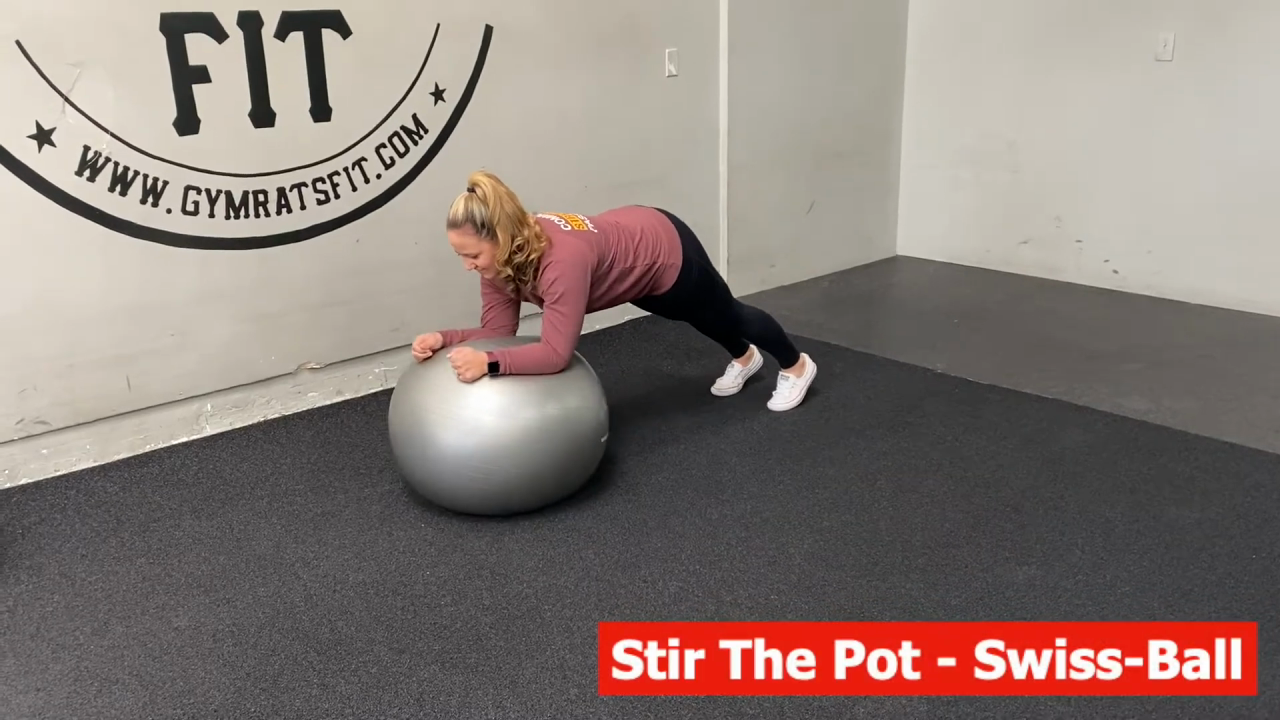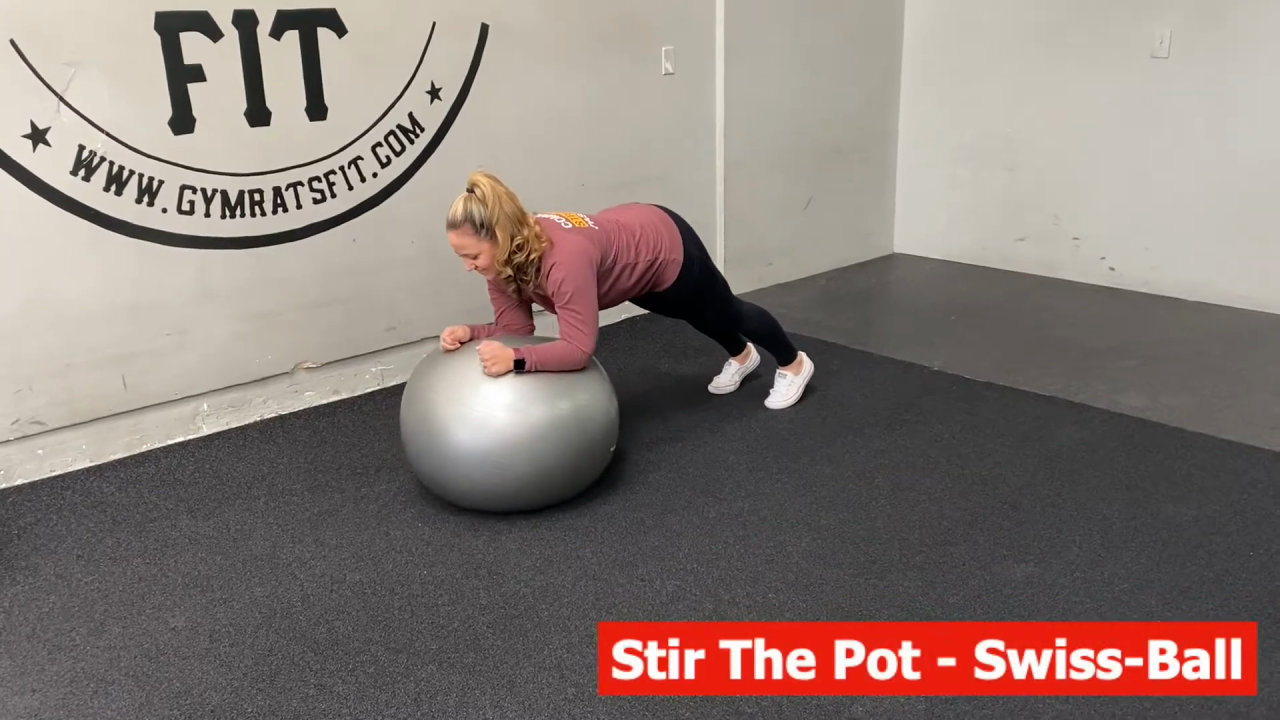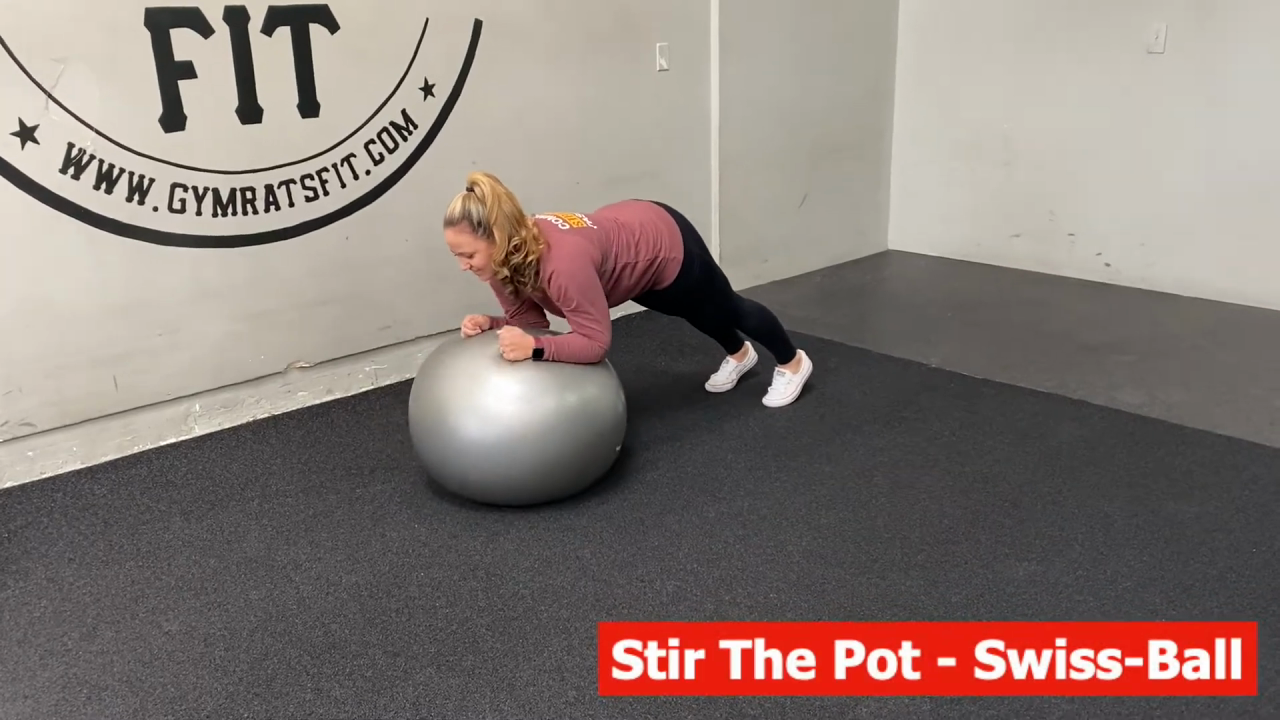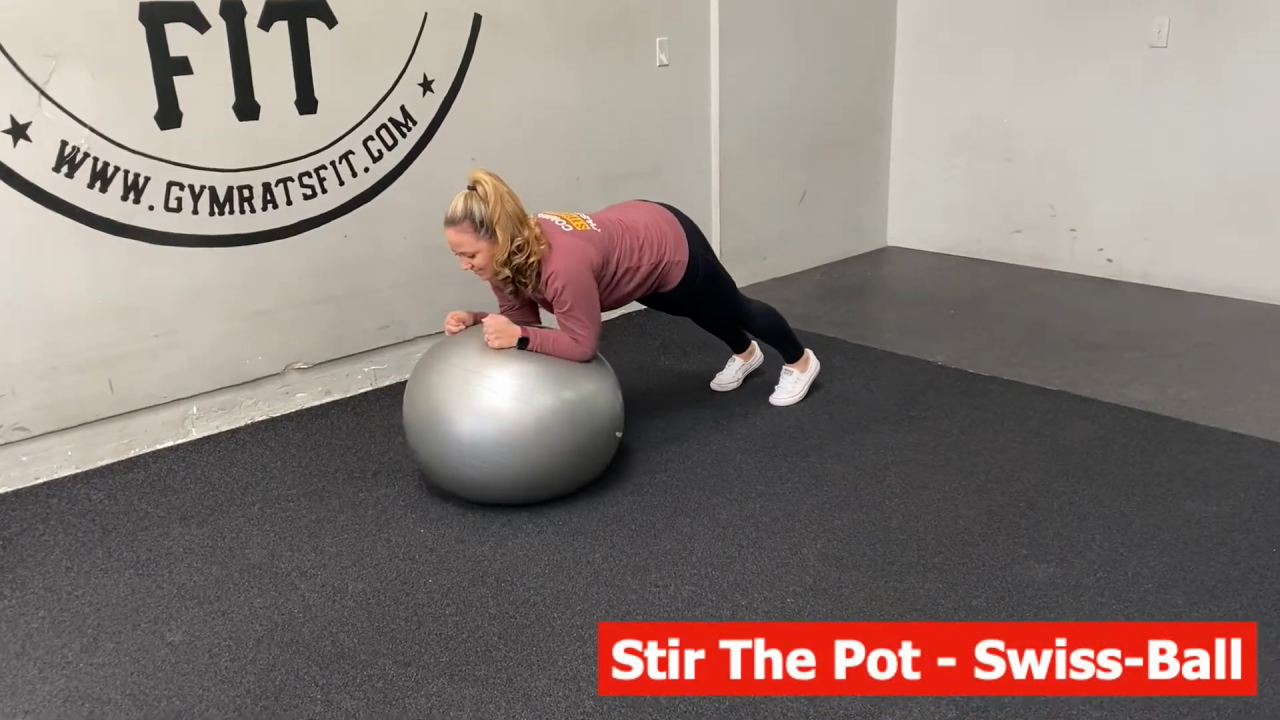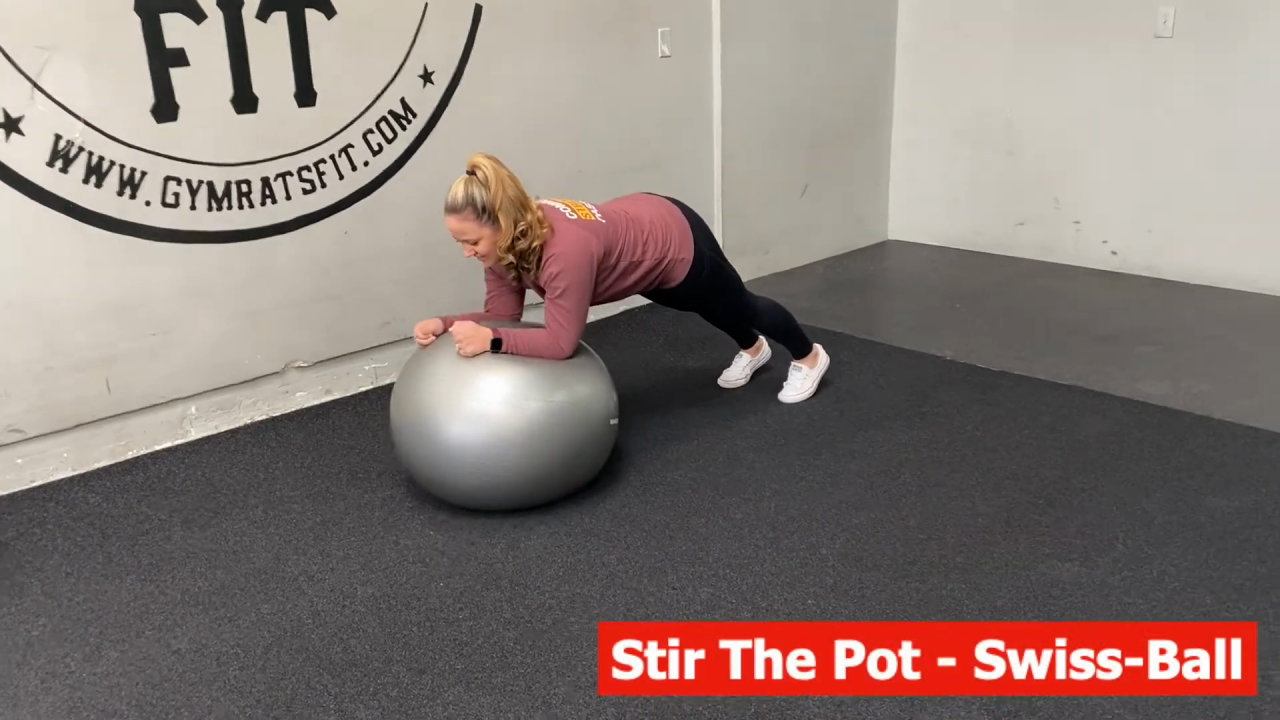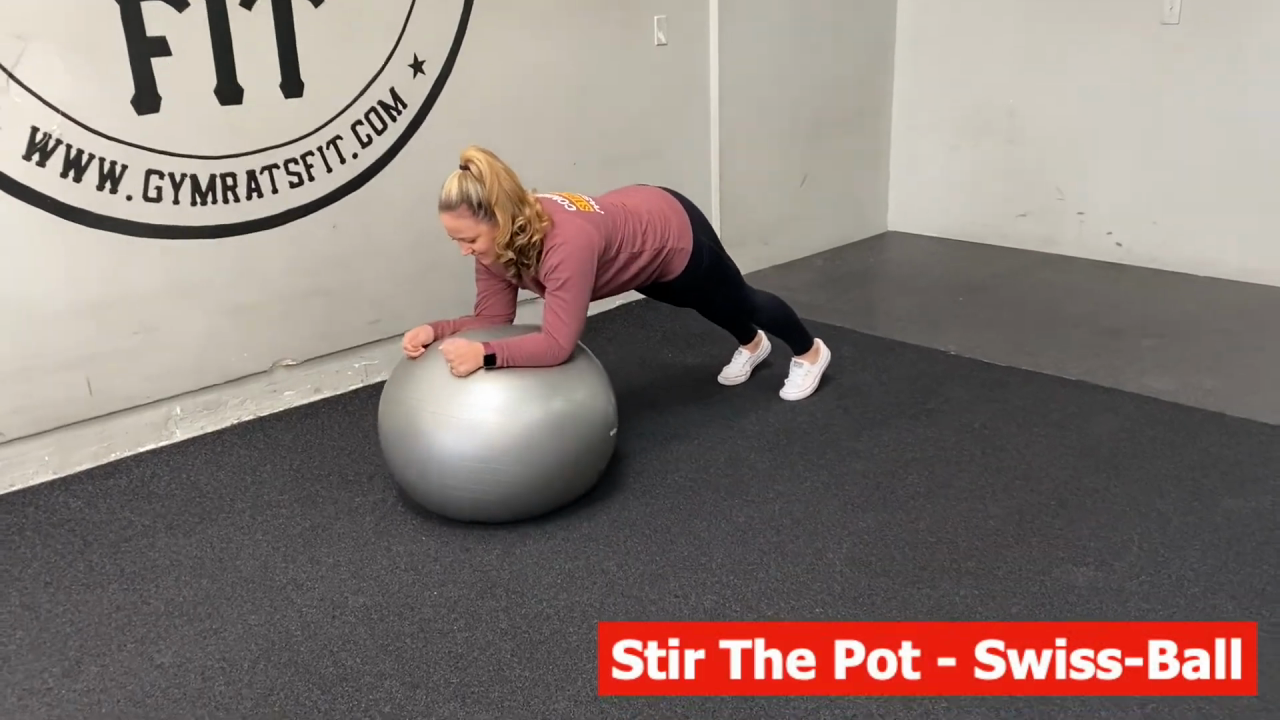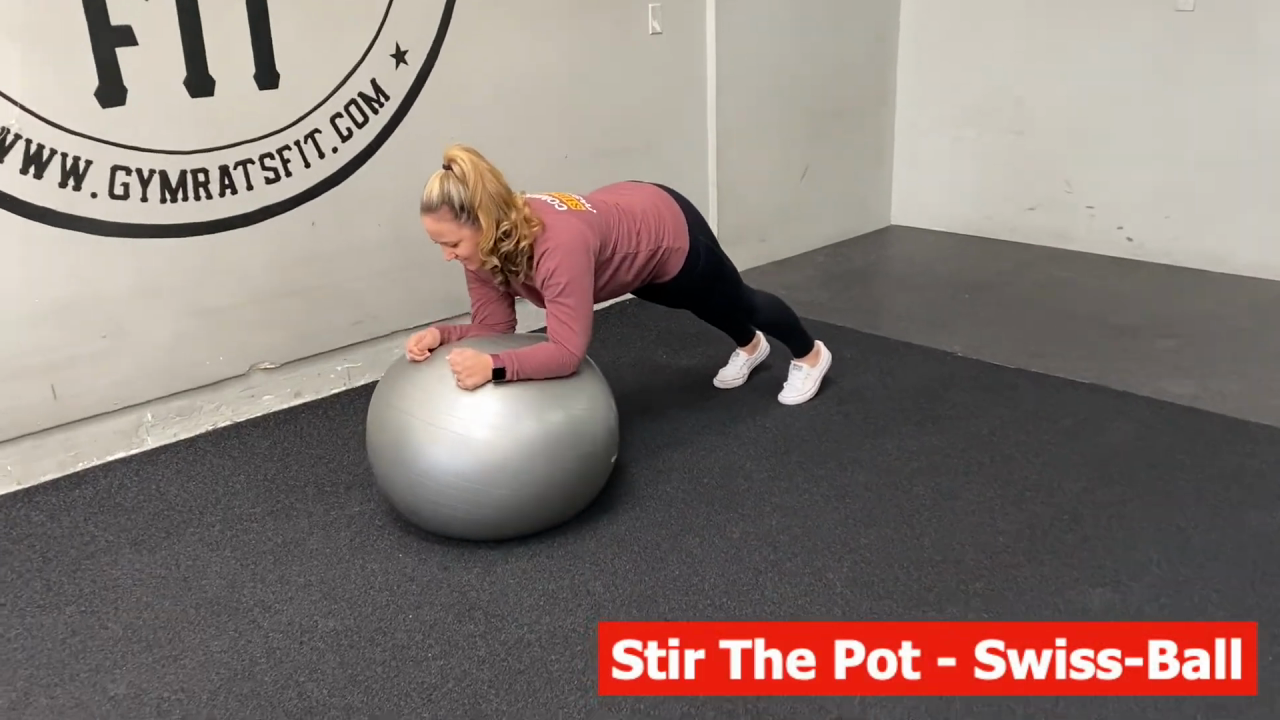
dt=0.4s
person 1, frame 1
left shoulder: (563, 260)
right shoulder: (500, 255)
left elbow: (556, 352)
right elbow: (496, 330)
left wrist: (487, 363)
right wrist: (444, 339)
left hip: (666, 254)
right hip: (629, 233)
left knee: (724, 314)
right knee: (700, 318)
left ankle: (795, 366)
right ankle: (744, 357)
person 1, frame 2
left shoulder: (565, 259)
right shoulder: (502, 256)
left elbow: (579, 348)
right elbow: (514, 329)
left wrist: (514, 359)
right wrist: (470, 333)
left hip: (666, 250)
right hip: (629, 231)
left knee: (723, 312)
right knee: (698, 316)
left ankle: (793, 364)
right ankle: (741, 356)
person 1, frame 3
left shoulder: (563, 261)
right shoulder: (501, 258)
left elbow: (595, 342)
right elbow: (529, 322)
left wrist: (533, 347)
right wrist: (489, 323)
left hip: (666, 247)
right hip: (628, 229)
left knee: (723, 307)
right knee: (695, 312)
left ankle: (792, 362)
right ankle: (739, 354)
person 1, frame 4
left shoulder: (564, 263)
right shoulder: (503, 255)
left elbow: (582, 345)
right elbow: (520, 318)
left wrist: (517, 336)
right wrist: (475, 320)
left hip: (671, 249)
right hip: (633, 228)
left knee: (730, 307)
right knee: (701, 312)
left ankle: (800, 361)
right ankle: (745, 353)
person 1, frame 5
left shoulder: (566, 249)
right shoulder: (503, 241)
left elbow: (561, 342)
right elbow: (501, 315)
left wrist: (490, 339)
right wrist: (447, 324)
left hip: (676, 245)
right hip: (638, 222)
left knee: (735, 305)
right knee: (711, 308)
left ankle: (808, 357)
right ankle: (752, 349)
person 1, frame 6
left shoulder: (567, 242)
right shoulder: (497, 235)
left elbow: (558, 344)
right elbow: (491, 318)
left wrist: (483, 354)
right wrist: (436, 330)
left hip: (674, 235)
right hip: (634, 216)
left knee: (736, 300)
right knee: (711, 305)
left ankle: (809, 352)
right ankle: (752, 344)
person 1, frame 7
left shoulder: (560, 244)
right shoulder: (483, 241)
left elbow: (567, 351)
right elbow: (492, 326)
left wrist: (492, 366)
right wrist: (442, 333)
left hip: (670, 234)
left knee: (733, 301)
right knee: (707, 307)
left ankle: (810, 355)
right ankle: (750, 346)
